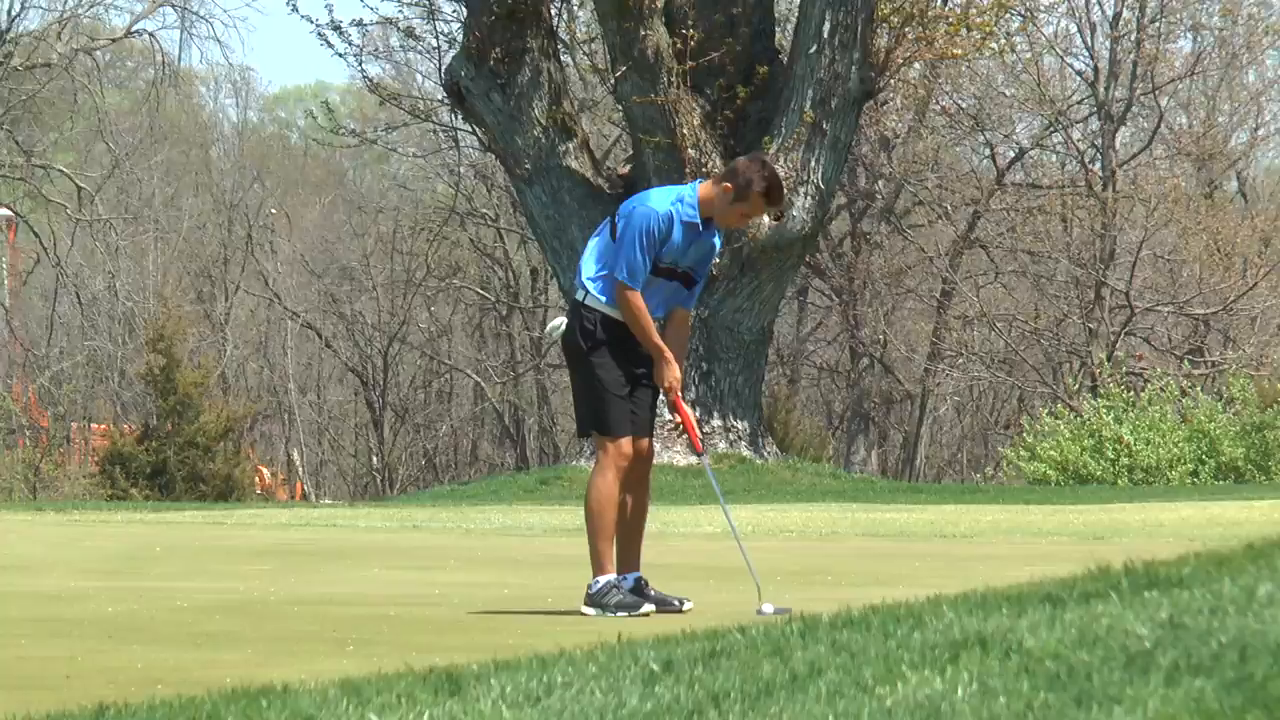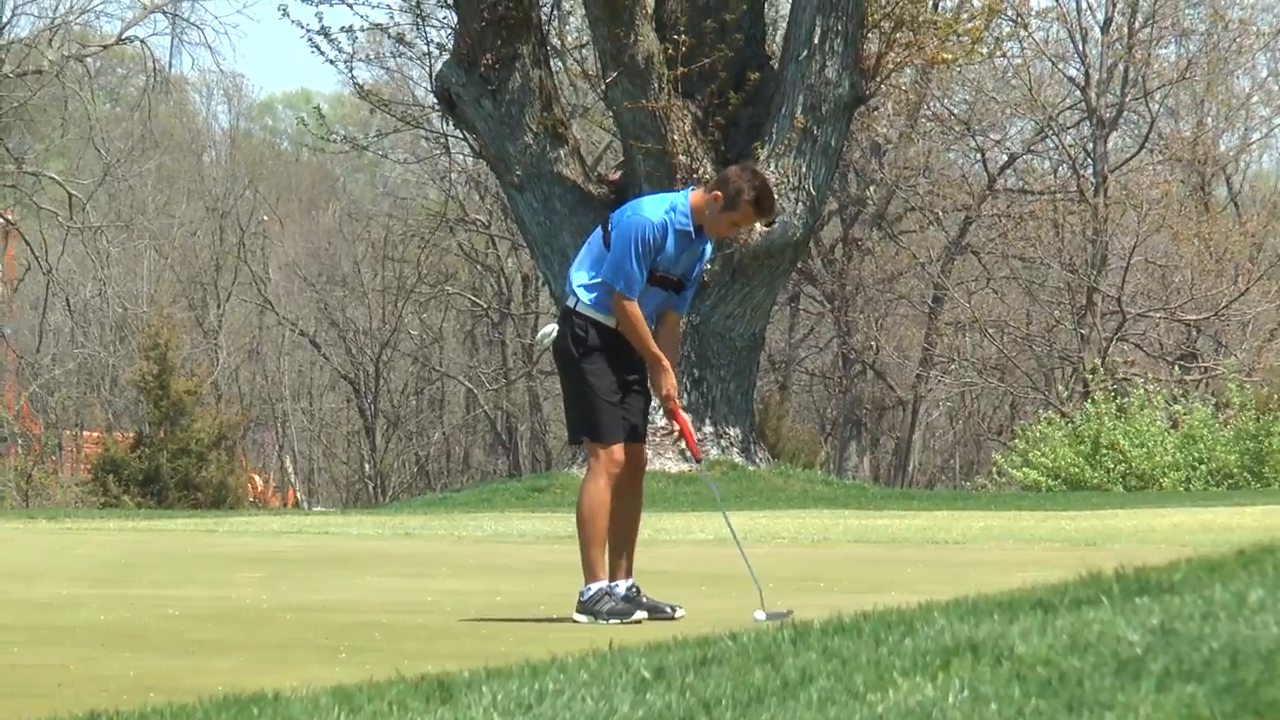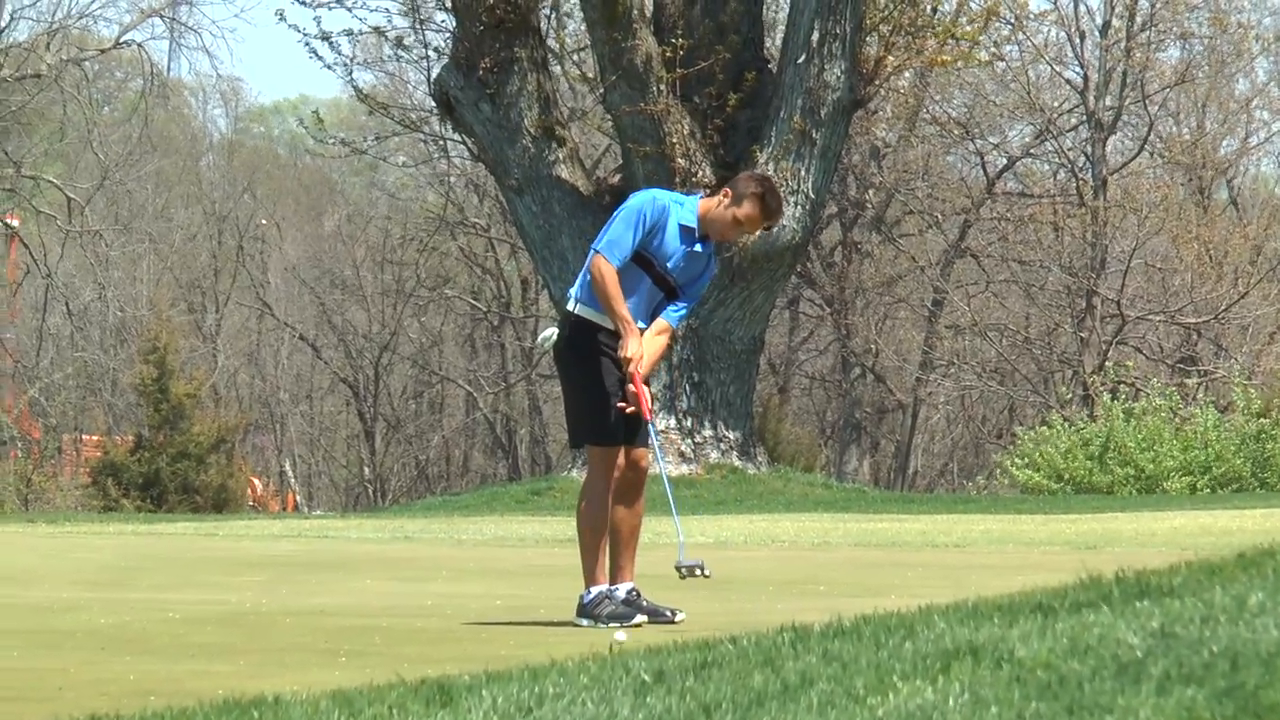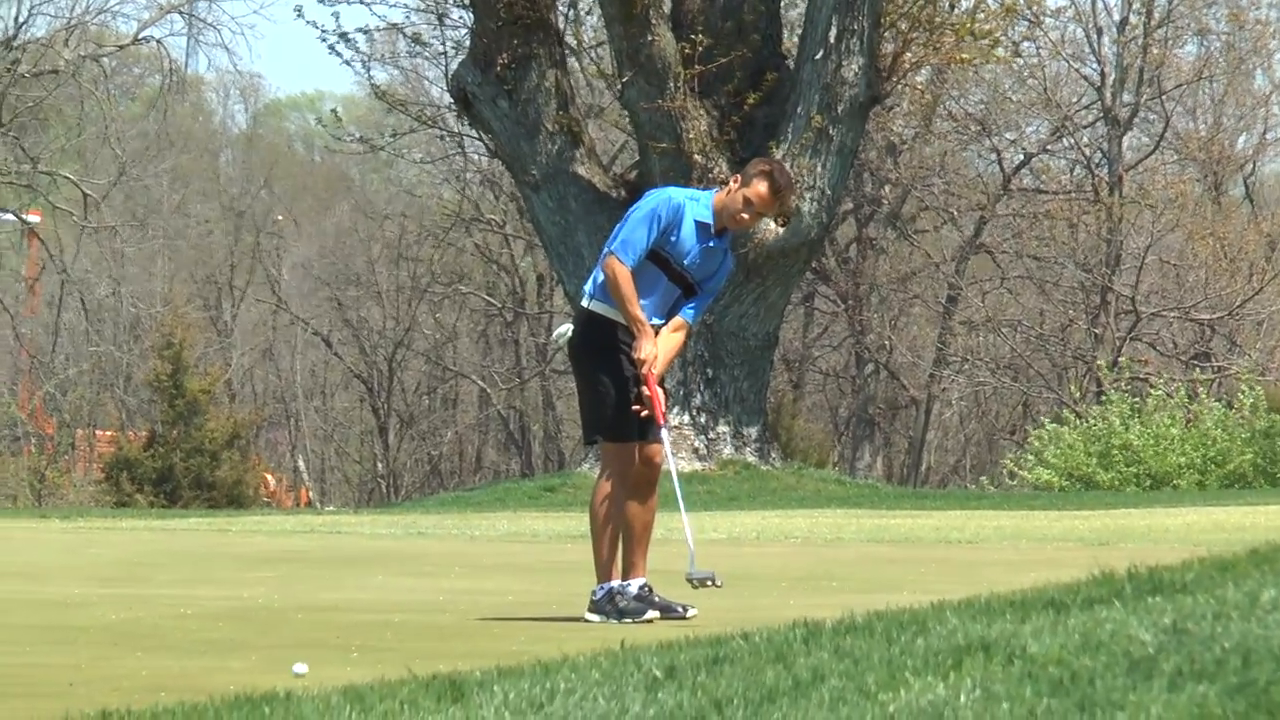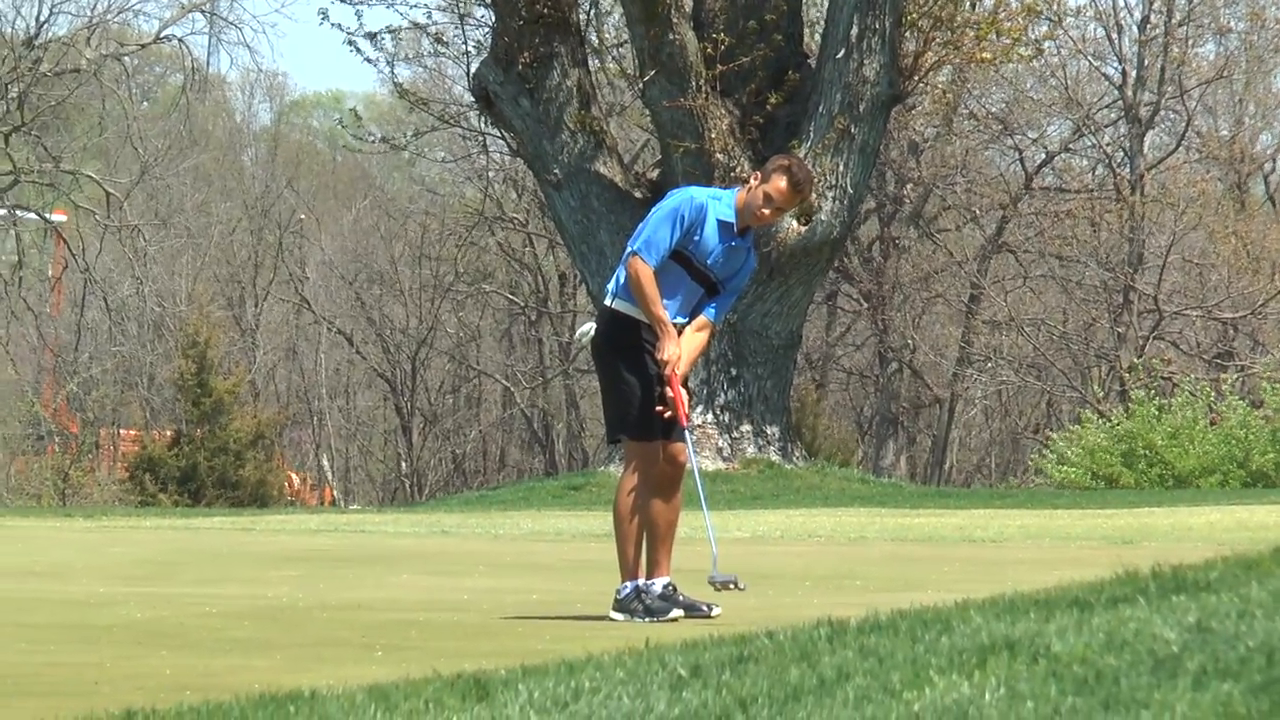
dt=1s
person 1, frame 1
left shoulder: (709, 239)
right shoulder: (653, 211)
left elbow: (679, 313)
right elbow: (626, 290)
left wrist: (675, 382)
right wrist: (664, 358)
left hip: (638, 337)
right hip: (597, 328)
left knee: (641, 457)
right knee: (615, 453)
left ankle: (630, 580)
right ankle: (601, 586)
person 1, frame 2
left shoulder: (702, 245)
right shoulder: (647, 219)
left elbow: (670, 317)
right elbow: (623, 300)
left wrist: (669, 387)
right wrist: (660, 368)
left hip: (629, 341)
right hip: (589, 334)
left knee: (634, 464)
right knee: (608, 460)
left ankle: (623, 587)
right ankle: (594, 593)
person 1, frame 3
left shoulder: (705, 264)
right shoulder: (653, 205)
left elbow: (663, 327)
right elbow: (601, 263)
left wrist: (639, 377)
right wrist: (628, 332)
left hip: (630, 346)
right hip: (589, 334)
left knee: (636, 465)
right knee: (606, 465)
left ankle: (622, 590)
right ankle: (594, 596)
person 1, frame 4
left shoulder: (722, 260)
right shoulder: (668, 203)
left elbow: (679, 323)
right elbow: (614, 263)
left wrist: (655, 375)
right wrist: (642, 334)
left hip: (646, 343)
right hip: (603, 328)
left knee: (649, 461)
right knee: (620, 459)
left ankle: (635, 585)
right ankle: (605, 592)
person 1, frame 5
left shoulder: (745, 258)
right shoulder: (692, 203)
left elbow: (703, 323)
right elbow: (637, 262)
left wrist: (679, 374)
right wrist: (665, 334)
left hip: (668, 342)
right hip: (626, 329)
left knee: (673, 461)
right knee: (643, 459)
left ankle: (659, 585)
right ankle: (629, 591)
